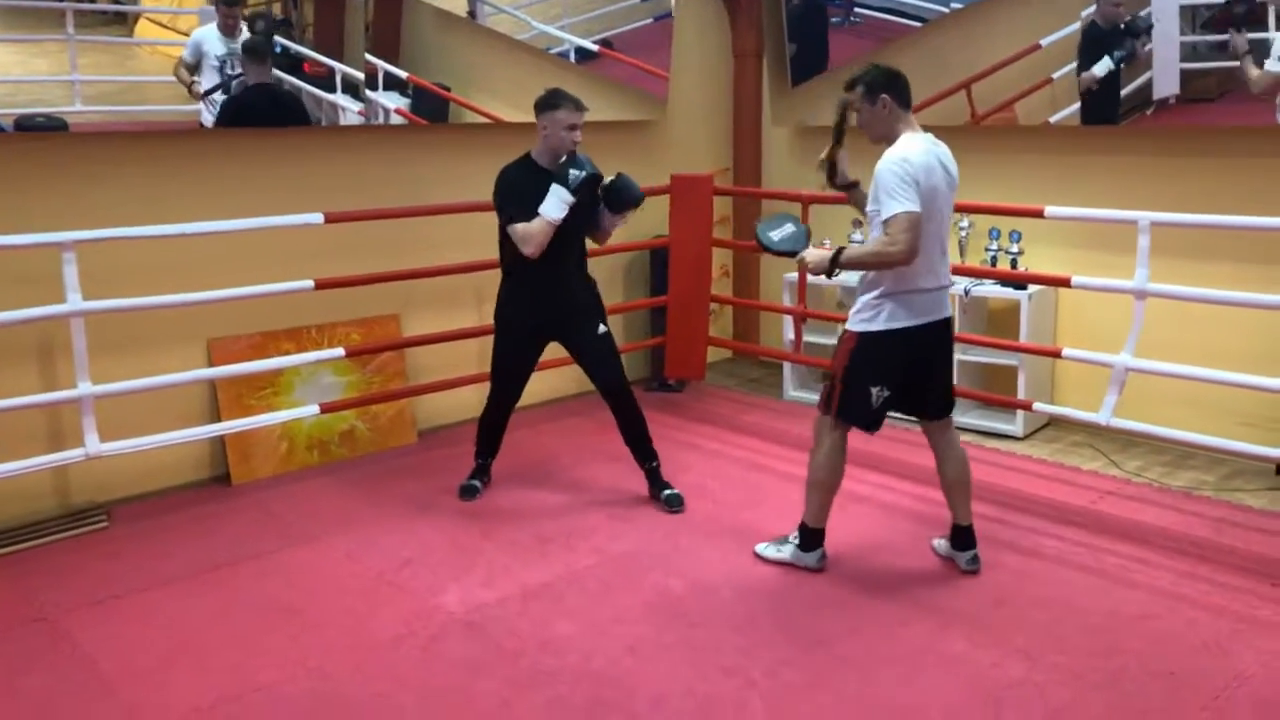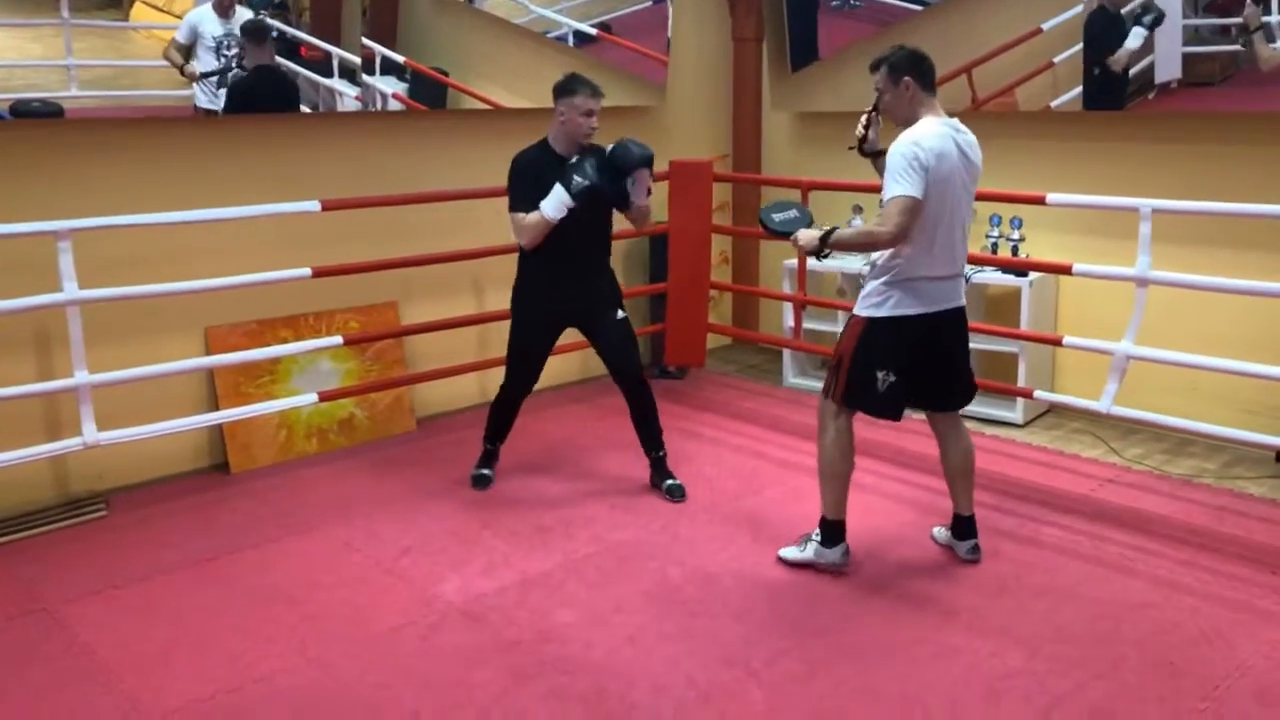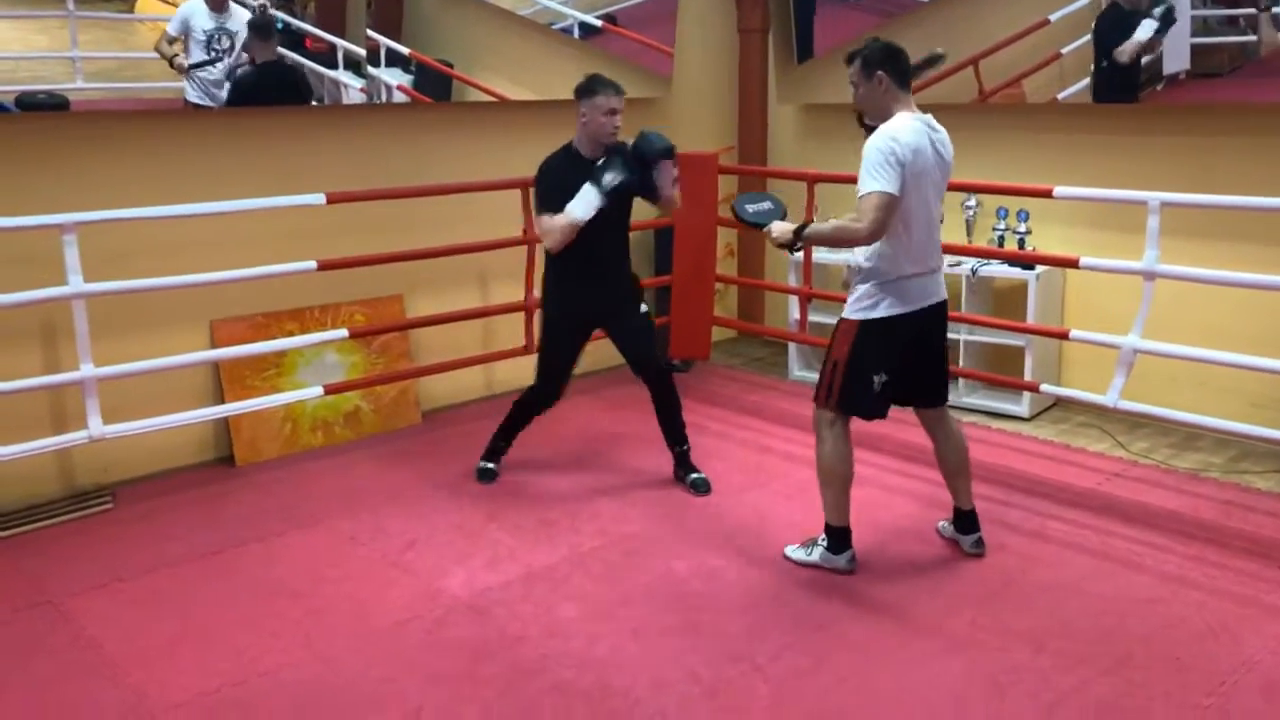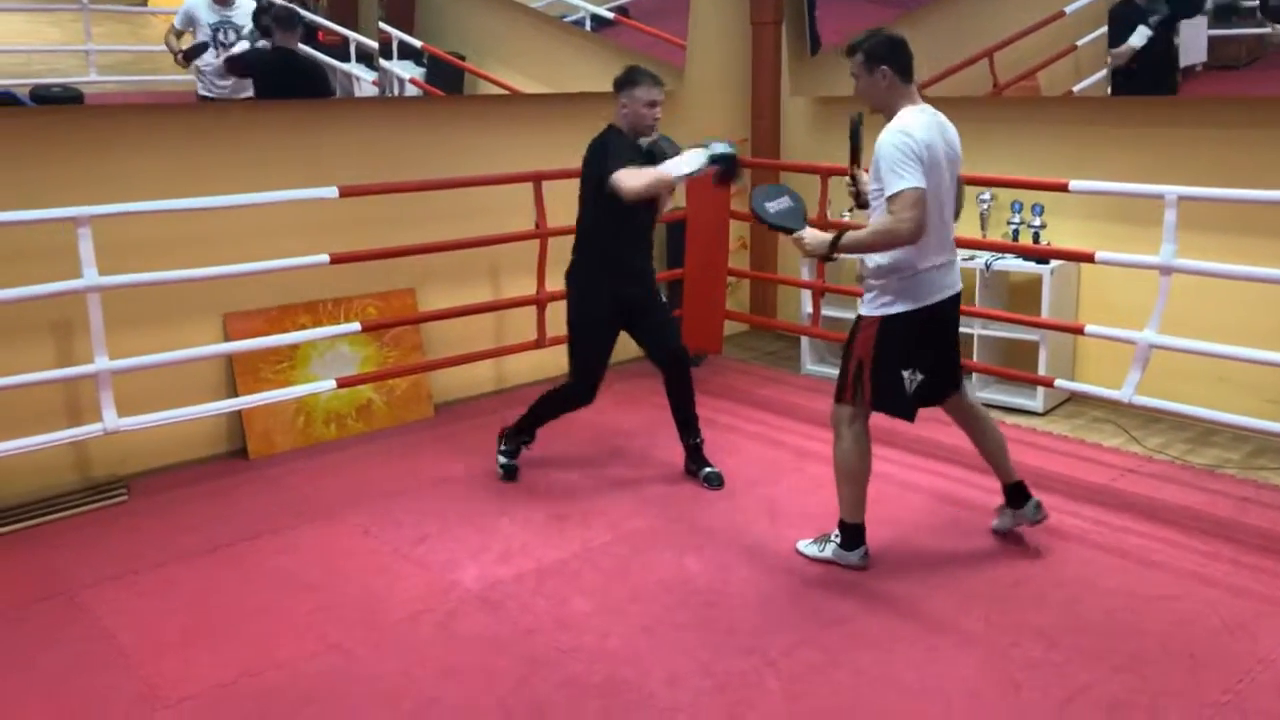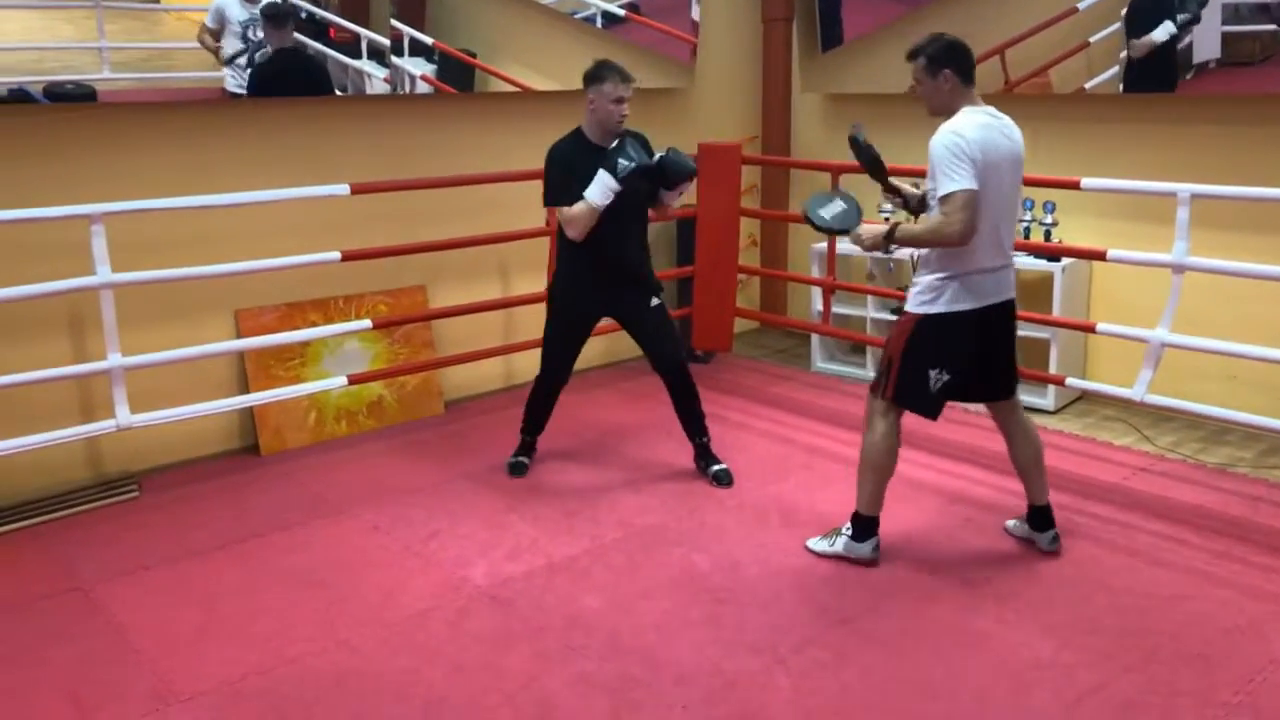
dt=0.3s
person 1, frame 1
left shoulder: (897, 161)
right shoulder: (940, 154)
left elbow: (900, 249)
left wrist: (831, 258)
right wrist: (850, 184)
left hip: (887, 321)
right hip: (934, 317)
left knee: (831, 424)
right knee: (939, 426)
left ankle: (808, 541)
right ankle: (963, 542)
person 1, frame 2
left shoulder: (912, 145)
right shoulder: (967, 142)
left elbow: (892, 231)
left wrist: (823, 239)
right wrist: (875, 154)
left hip: (892, 307)
right hip: (946, 304)
left knee: (834, 410)
right knee: (946, 416)
left ankle: (830, 539)
right ankle: (964, 532)
person 1, frame 3
left shoulder: (888, 140)
right shoulder: (935, 135)
left elbow: (867, 227)
left wrist: (796, 232)
left hip: (881, 308)
right hip: (928, 300)
left knee: (830, 416)
right knee: (934, 411)
left ankle: (836, 543)
right ankle: (966, 524)
person 1, frame 4
left shoulder: (897, 137)
right shoulder: (940, 126)
left elbow: (907, 227)
left wrist: (831, 242)
right wrist: (876, 193)
left hip: (897, 302)
right hip: (940, 292)
left knee: (848, 413)
right knee: (955, 398)
left ankle: (850, 539)
right ankle: (1018, 500)
person 1, frame 5
left shoulder: (953, 137)
right shoulder: (1009, 131)
left elbow: (956, 229)
left wrist: (888, 236)
right wrist: (923, 197)
left hip: (946, 302)
right hip: (998, 296)
left knee: (882, 407)
right knee: (1006, 407)
left ankle: (862, 532)
right ankle: (1041, 521)
person 2, frame 1
left shoulder: (581, 172)
right shoulder: (513, 179)
left elbow: (598, 236)
right elbow: (530, 245)
left wrist: (615, 211)
right wrist: (562, 192)
left hip: (579, 304)
right hip: (523, 310)
left knee: (617, 389)
right knee: (503, 395)
left ankle: (654, 475)
right ankle: (482, 467)
person 2, frame 2
left shoulder: (604, 161)
right shoulder: (528, 163)
left elbow: (641, 219)
right elbow: (525, 236)
left wrist: (639, 182)
right wrist: (564, 193)
left hip: (597, 291)
right hip: (540, 295)
left knee: (631, 375)
right knee: (517, 382)
left ankle: (659, 466)
right ankle: (489, 453)
person 2, frame 3
left shoulder: (625, 158)
right shoulder: (555, 168)
left elbow: (669, 206)
right elbow: (552, 239)
left wrist: (664, 174)
right wrist: (592, 193)
left hip: (619, 290)
right hip: (567, 296)
left knee: (656, 371)
right knee: (549, 388)
left ankle: (683, 460)
right ankle: (496, 448)
person 2, frame 4
left shoulder: (642, 150)
right shoulder: (607, 147)
right elbow: (630, 187)
left wrist: (669, 180)
right wrist: (694, 159)
left hip: (638, 283)
right hip: (595, 287)
left knee: (676, 360)
right knee: (584, 386)
left ankle: (694, 454)
right ankle: (514, 437)
person 2, frame 5
left shoulder: (637, 146)
right shoulder: (564, 154)
left elbow: (658, 208)
right elbow: (574, 229)
left wrist: (673, 188)
right wrist: (608, 177)
left hip: (634, 281)
right hip: (578, 286)
left knee: (673, 363)
right knee: (554, 373)
left ankle: (703, 450)
right ankle: (527, 443)
